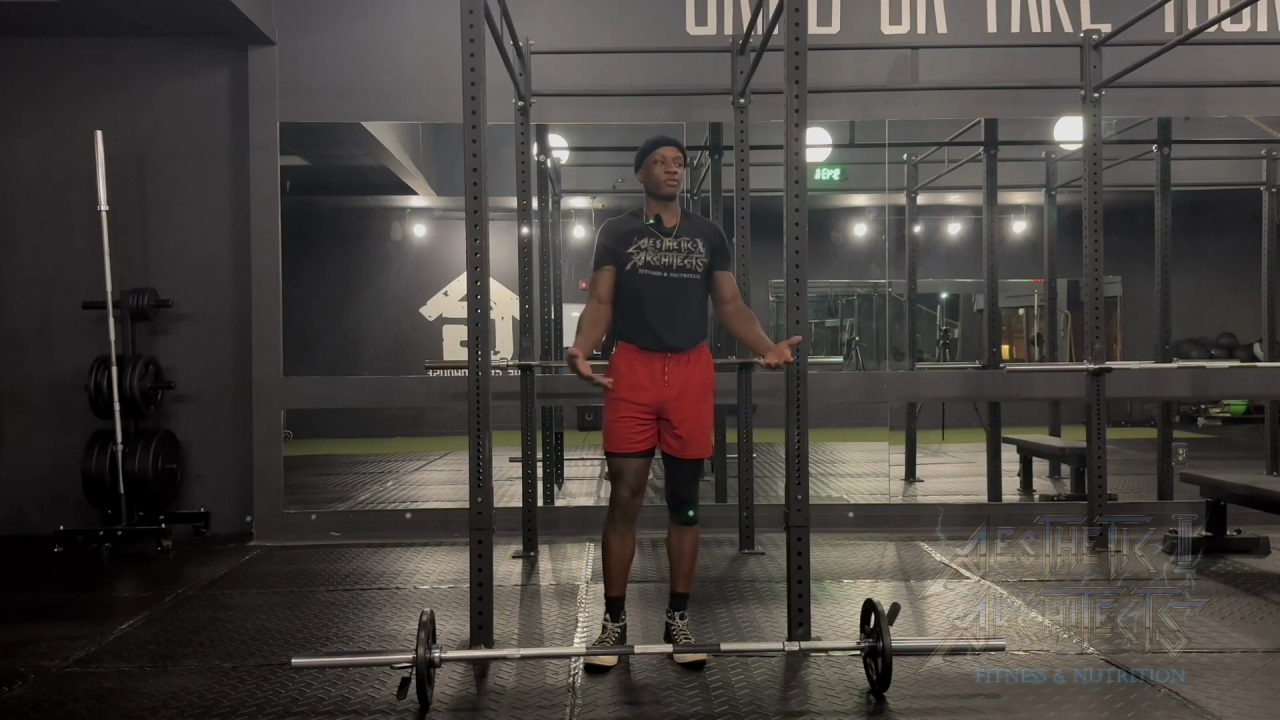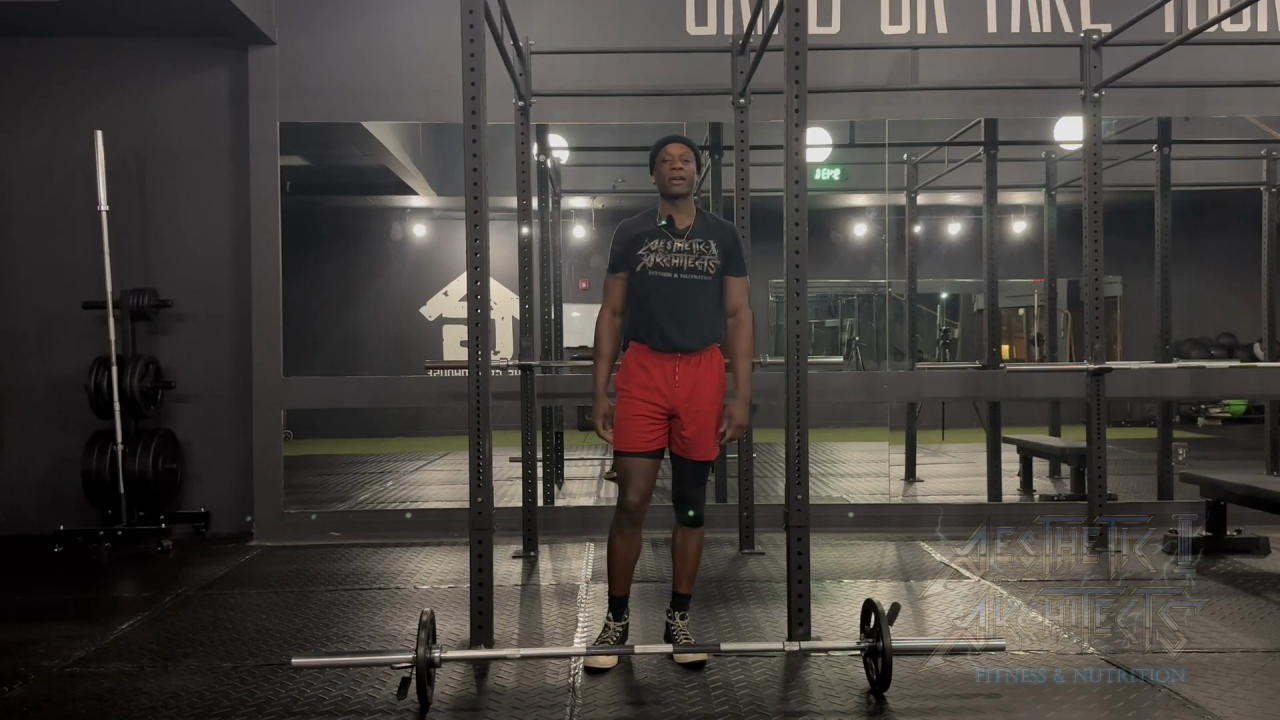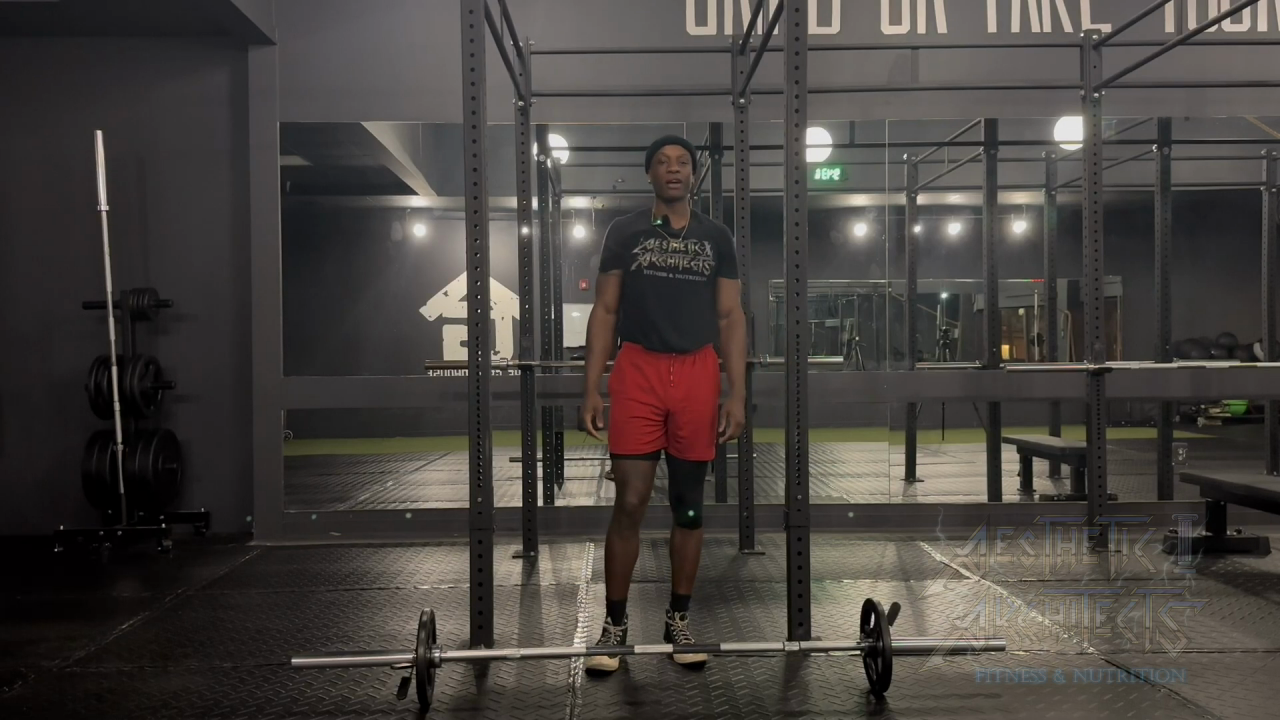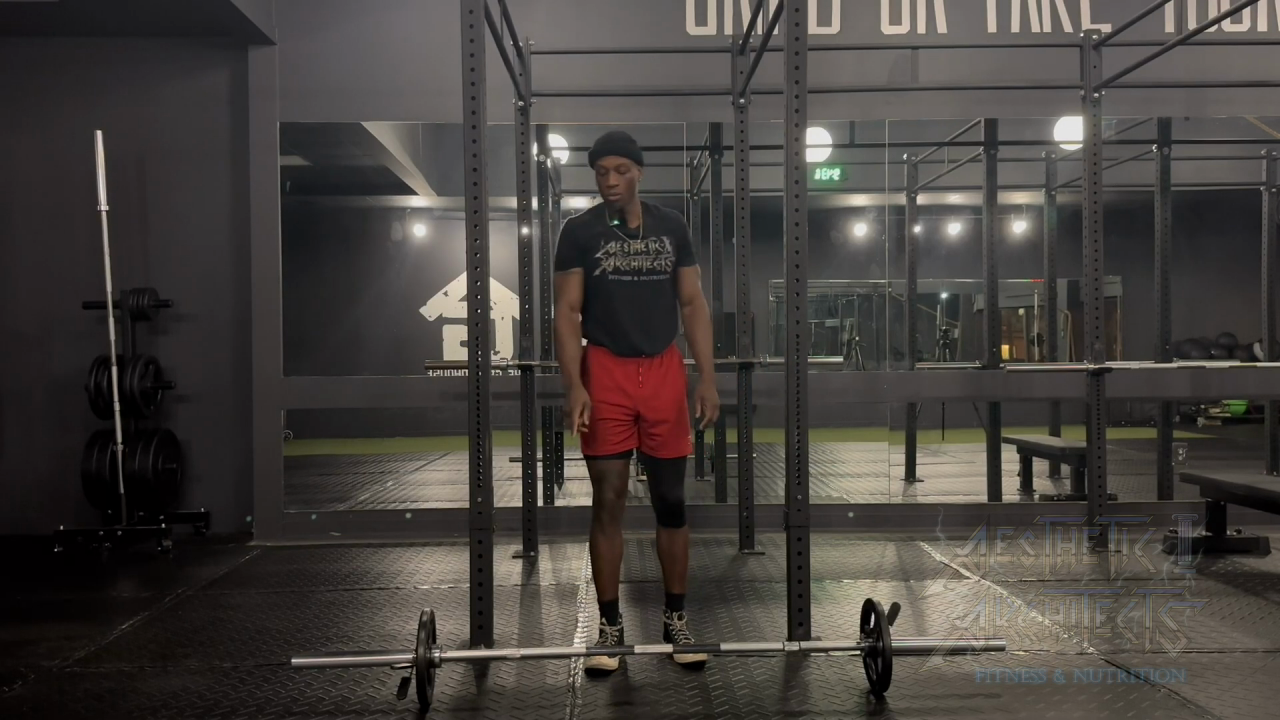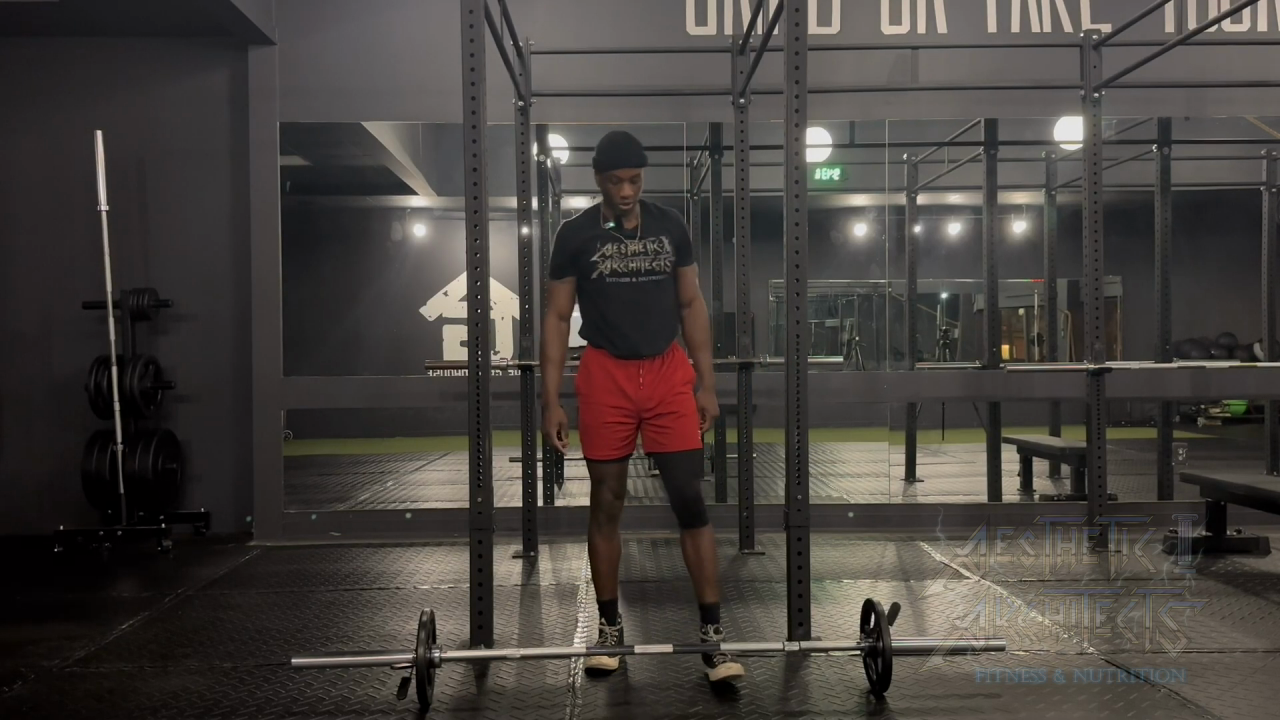
dt=0.7s
person 1, frame 1
left shoulder: (708, 234)
right shoulder: (617, 232)
left elbow: (730, 303)
right elbow: (600, 304)
left wrist: (767, 346)
right wrist: (581, 348)
left hip: (691, 372)
right hip: (632, 371)
left knee: (685, 502)
right knee: (624, 499)
left ankle: (677, 618)
right ankle: (615, 620)
person 1, frame 2
left shoulder: (723, 235)
right shoulder: (631, 233)
left elbow: (739, 315)
right elbow: (611, 314)
left wrist: (741, 393)
right wrist: (601, 391)
left hip: (703, 375)
right hip: (644, 374)
left knee: (691, 504)
right knee: (631, 502)
left ankle: (678, 618)
right ankle: (616, 619)
person 1, frame 3
left shoulder: (716, 237)
right shoulder: (624, 232)
left elbow: (731, 316)
right elbow: (605, 312)
left wrist: (737, 392)
right wrist: (591, 387)
left hip: (698, 375)
right hip: (638, 374)
left knee: (689, 505)
right knee: (630, 504)
left ankle: (678, 620)
right ankle: (615, 623)
person 1, frame 4
left shoulder: (672, 227)
right shoulder: (580, 231)
left elbow: (693, 304)
right elbow: (568, 311)
left wrist: (706, 377)
right wrist: (575, 385)
left hip: (664, 373)
right hip: (606, 375)
left knee: (671, 502)
right knee: (608, 504)
left ankle: (675, 618)
right ankle: (610, 625)
person 1, frame 5
left shoulder: (670, 226)
right shoulder: (575, 235)
left elbow: (692, 306)
right elbow: (557, 317)
left wrist: (706, 383)
right wrist: (551, 399)
left hip: (668, 374)
right hip: (605, 377)
left knee: (690, 502)
right knee: (606, 505)
left ankle: (712, 633)
right ankle: (610, 626)
